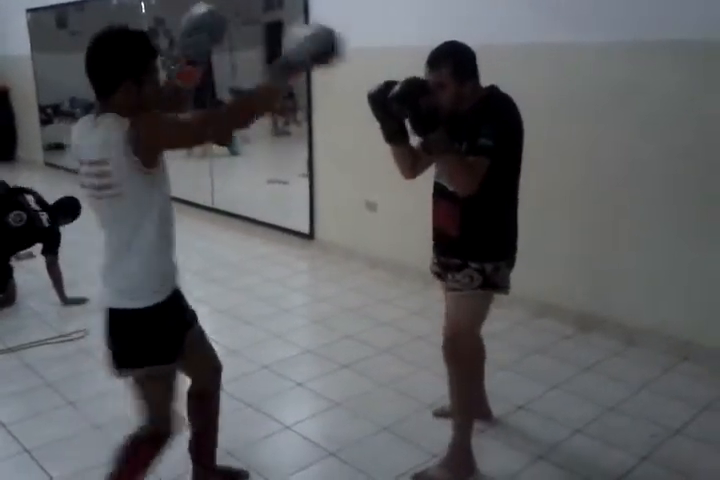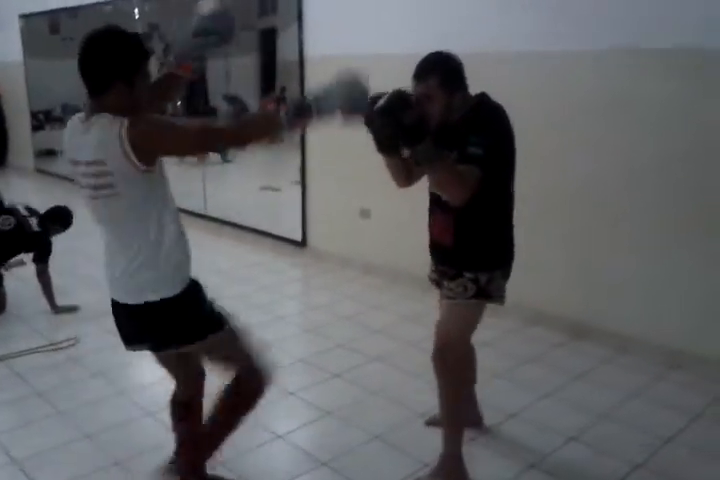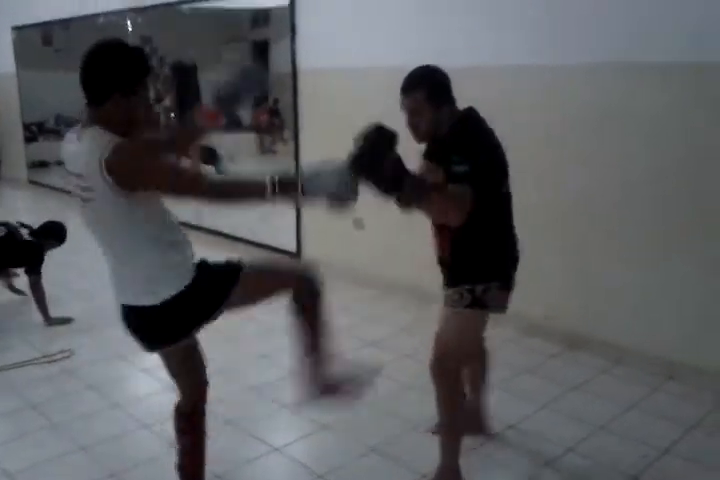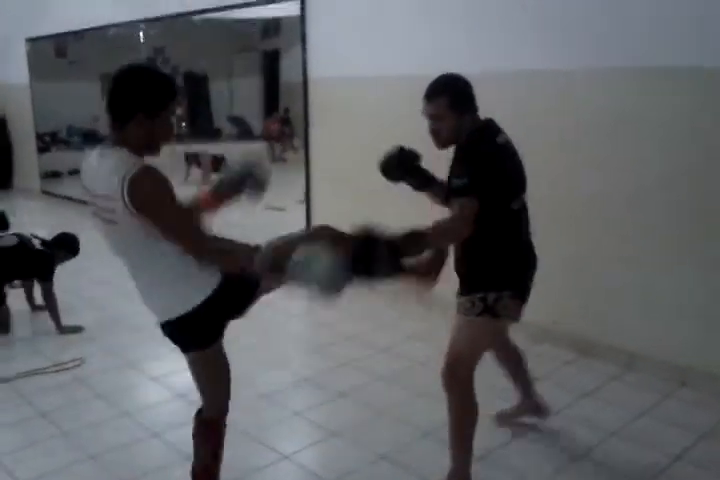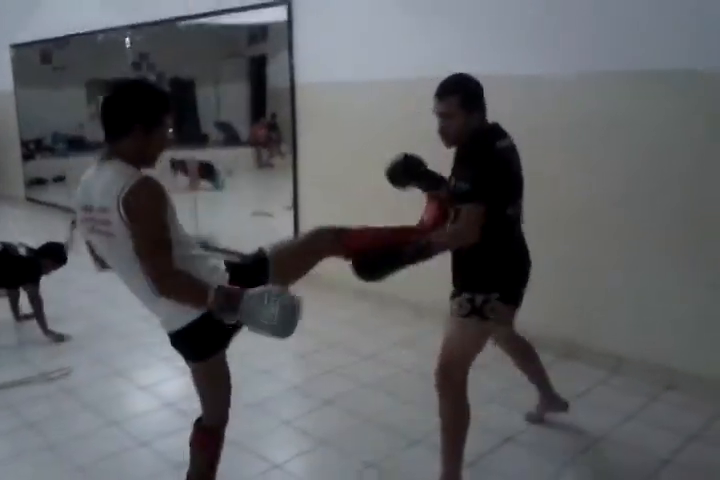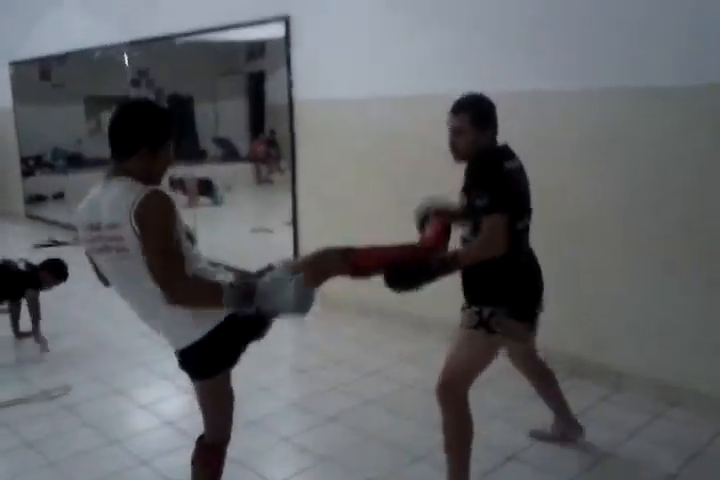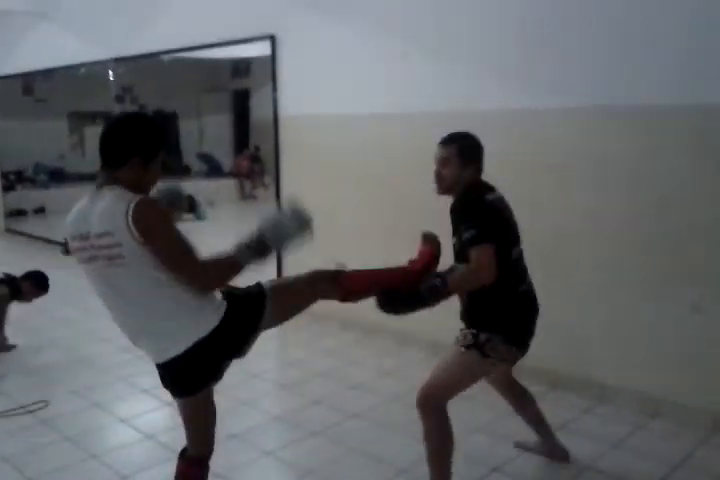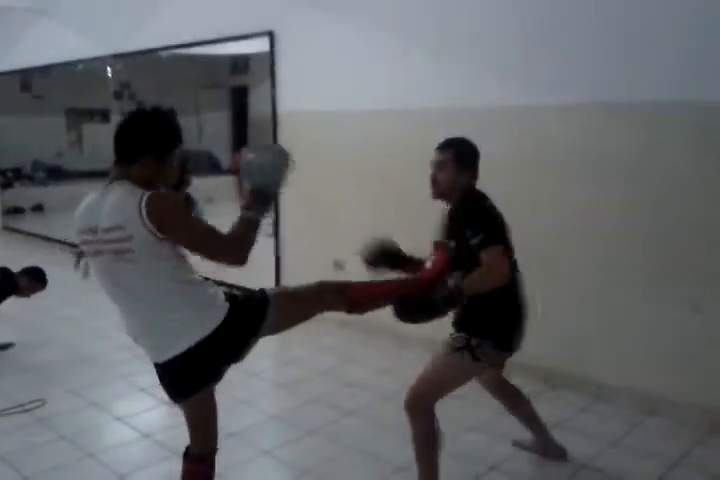
dt=0.1s
person 1, frame 1
left shoulder: (85, 131)
right shoulder: (138, 133)
right elbow: (228, 120)
right wrist: (293, 65)
left hip: (144, 296)
right hip: (145, 306)
left knee: (208, 372)
right knee: (158, 425)
person 1, frame 2
left shoulder: (79, 128)
right shoulder: (135, 133)
left elbow: (148, 101)
right elbow: (230, 135)
right wrist: (303, 111)
left hip: (129, 299)
right hip: (167, 297)
left knee: (190, 378)
right knee: (251, 378)
person 1, frame 3
left shoulder: (86, 141)
right shoulder: (120, 155)
left elbow: (163, 148)
right elbow: (211, 190)
right wrist: (293, 187)
left hip: (140, 305)
right hip: (181, 289)
left knee: (192, 393)
right knee: (301, 277)
right ankle: (319, 374)
person 1, frame 4
left shoulder: (94, 167)
right shoulder: (140, 178)
right elbow: (201, 247)
left wrist: (220, 189)
right wrist: (285, 263)
left hip: (175, 314)
right hip: (206, 293)
left knee: (214, 404)
right knee: (323, 237)
right ankle: (409, 271)
person 1, frame 5
left shoulder: (87, 187)
right shoulder: (140, 189)
left elbow: (103, 260)
right elbow: (165, 278)
right wrist: (240, 303)
left hip: (182, 322)
right hip: (213, 298)
left knee: (213, 415)
right knee: (323, 238)
person 1, frame 6
left shoulder: (86, 211)
right shoulder: (148, 203)
left elbow: (108, 276)
right elbow: (178, 289)
right wrist: (258, 294)
left hip: (189, 343)
right hip: (225, 314)
left knee: (214, 433)
right knee: (331, 259)
right ankle: (425, 249)
person 1, frame 7
left shoulder: (74, 223)
right shoulder: (143, 210)
right elbow: (201, 278)
right wrist: (261, 242)
left hip: (173, 357)
right hip: (212, 327)
left knee: (197, 447)
right knee: (320, 282)
right ankle: (414, 271)
person 1, frame 8
left shoulder: (86, 212)
right shoulder: (154, 204)
right elbow: (234, 253)
right wrist: (258, 197)
left hip: (170, 357)
right hip: (214, 325)
left knee: (201, 445)
right knee: (325, 293)
right ankle: (421, 283)
person 2, frame 1
left shoulder: (498, 114)
right shoulder: (451, 114)
left elbow: (466, 181)
right elbow: (410, 169)
left wrist: (430, 132)
right wrist: (393, 127)
left hip: (483, 250)
right hip: (451, 243)
left knee: (456, 343)
right knee: (465, 332)
right ankle: (477, 403)
person 2, frame 2
left shoulder: (487, 122)
right shoulder: (447, 124)
left elbow: (459, 191)
right elbow: (410, 174)
left wrist: (407, 140)
right wrist: (392, 143)
left hip: (479, 259)
right hip: (451, 253)
left knee: (446, 353)
right knee: (458, 339)
right ankle: (467, 411)
person 2, frame 3
left shoulder: (472, 139)
right shoulder: (444, 137)
left elbow: (455, 212)
right elbow: (424, 190)
left wrist: (400, 185)
right wrist: (384, 162)
left hip: (482, 268)
right hip: (464, 262)
left knee: (444, 362)
right knee: (467, 341)
right ankle: (473, 414)
person 2, frame 4
left shoulder: (476, 152)
right shoulder: (486, 140)
left elbow: (461, 225)
right elbow: (458, 200)
left wrist: (402, 244)
right wrist: (420, 178)
left hip: (497, 277)
right hip: (506, 265)
left knee: (455, 372)
right knee: (494, 337)
right ankle: (530, 400)
person 2, frame 5
left shoulder: (474, 153)
right shoulder: (493, 143)
left elbow: (469, 229)
left hip: (486, 282)
right hip: (502, 270)
left knee: (449, 375)
right knee: (505, 338)
right ankle: (550, 398)
person 2, frame 6
left shoulder: (486, 171)
right shoulder: (502, 162)
left elbow: (494, 243)
left wrist: (435, 263)
right wrist: (453, 212)
left hip: (501, 299)
right hip: (518, 288)
left knee: (450, 387)
right knee: (525, 357)
right ankle: (567, 424)
person 2, frame 7
left shoulder: (470, 206)
right shoulder: (482, 199)
left elbow: (483, 272)
left wrist: (430, 290)
right wrist: (441, 273)
left hip: (496, 323)
right hip: (512, 314)
left knee: (430, 400)
right knee: (502, 382)
right ankle: (551, 444)
person 2, frame 8
left shoulder: (472, 214)
right shoulder: (459, 212)
left elbow: (499, 271)
right elbow: (450, 268)
left wrist: (447, 294)
right wrist: (402, 262)
left hip: (486, 327)
right hip: (497, 320)
left knee: (417, 402)
right knee: (494, 383)
right ankle: (548, 443)
